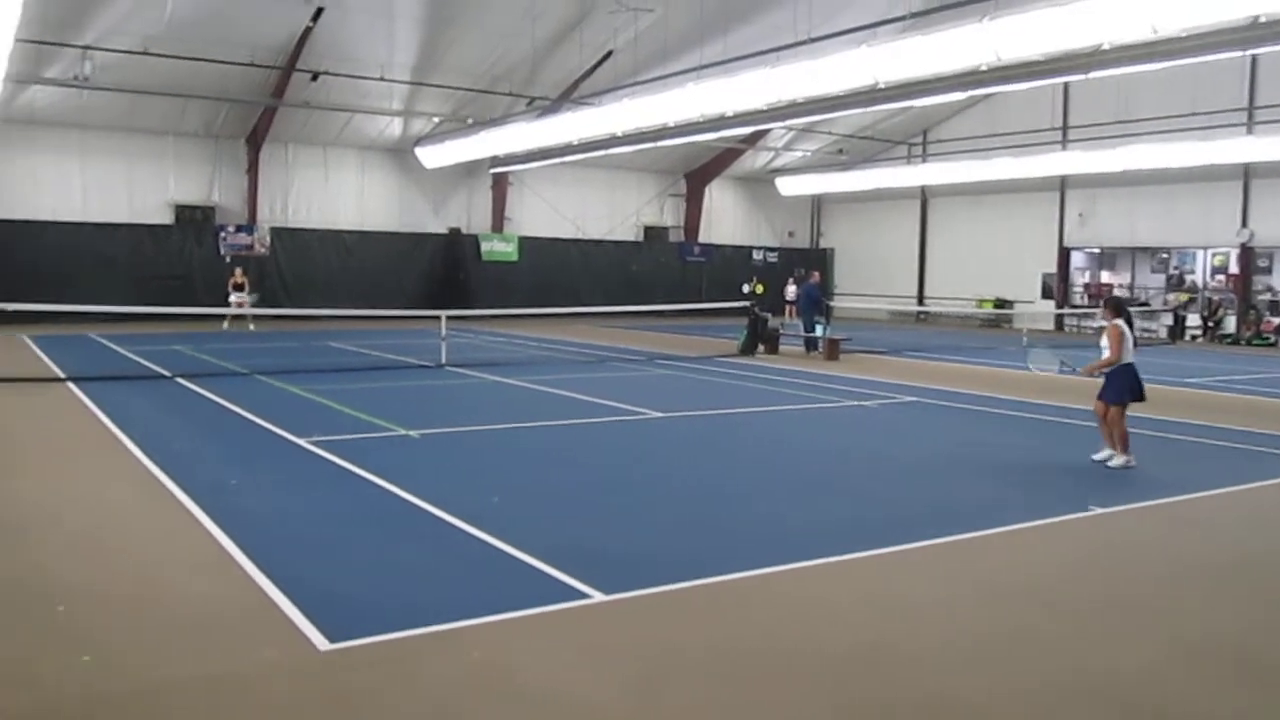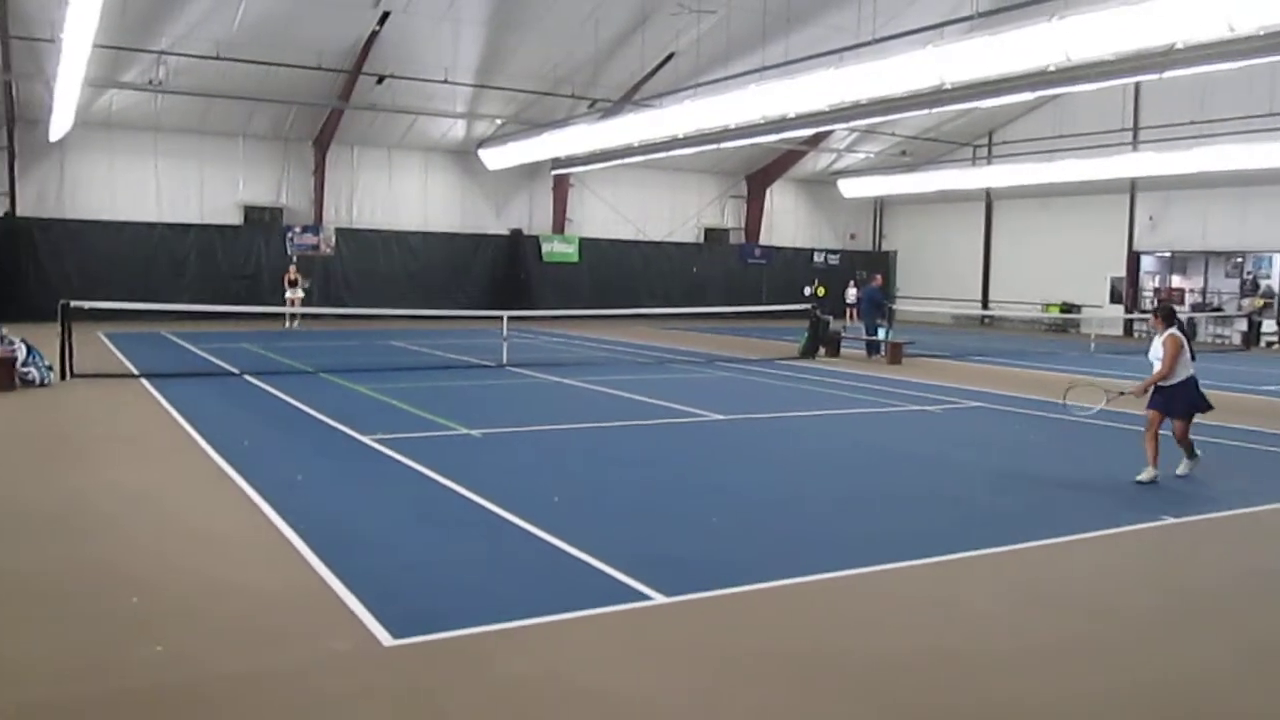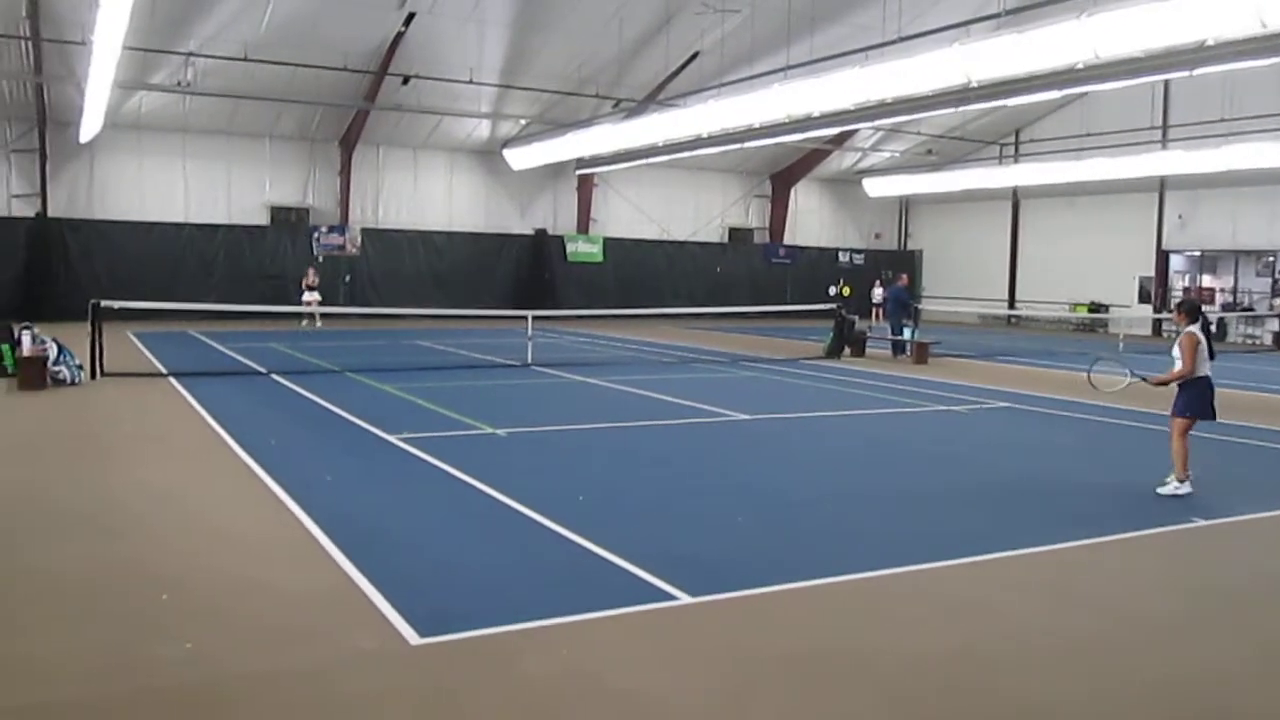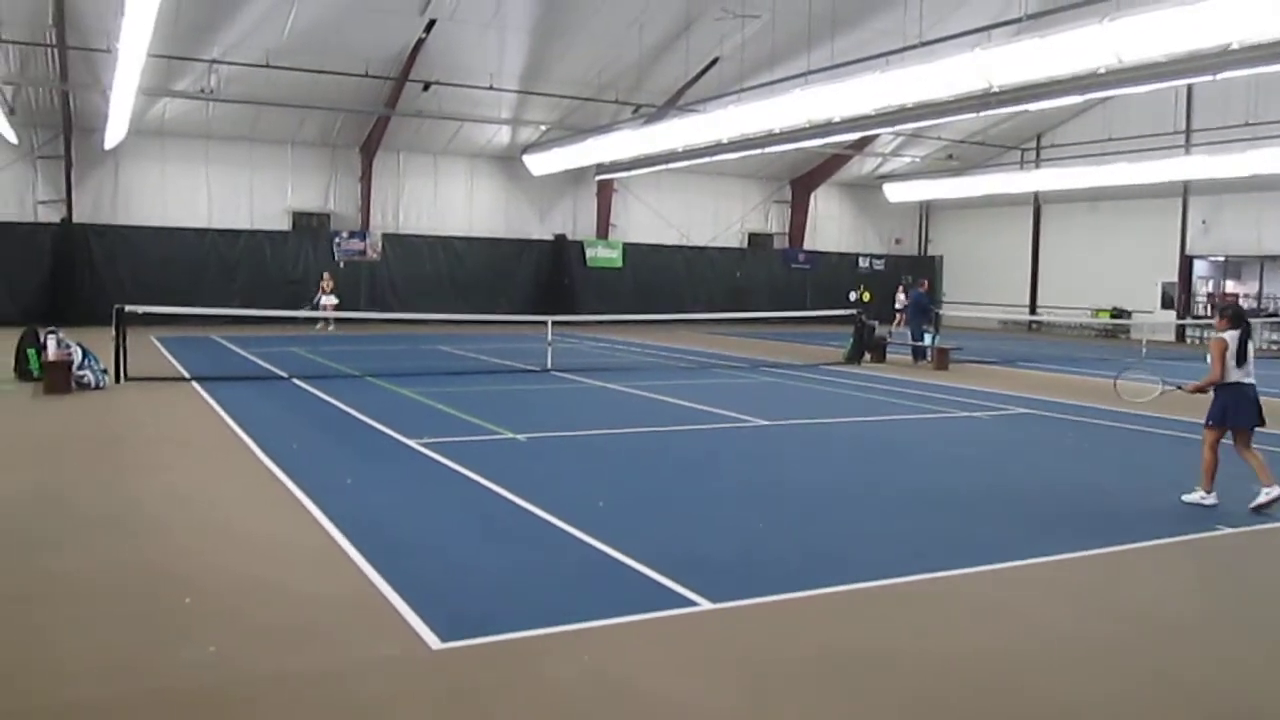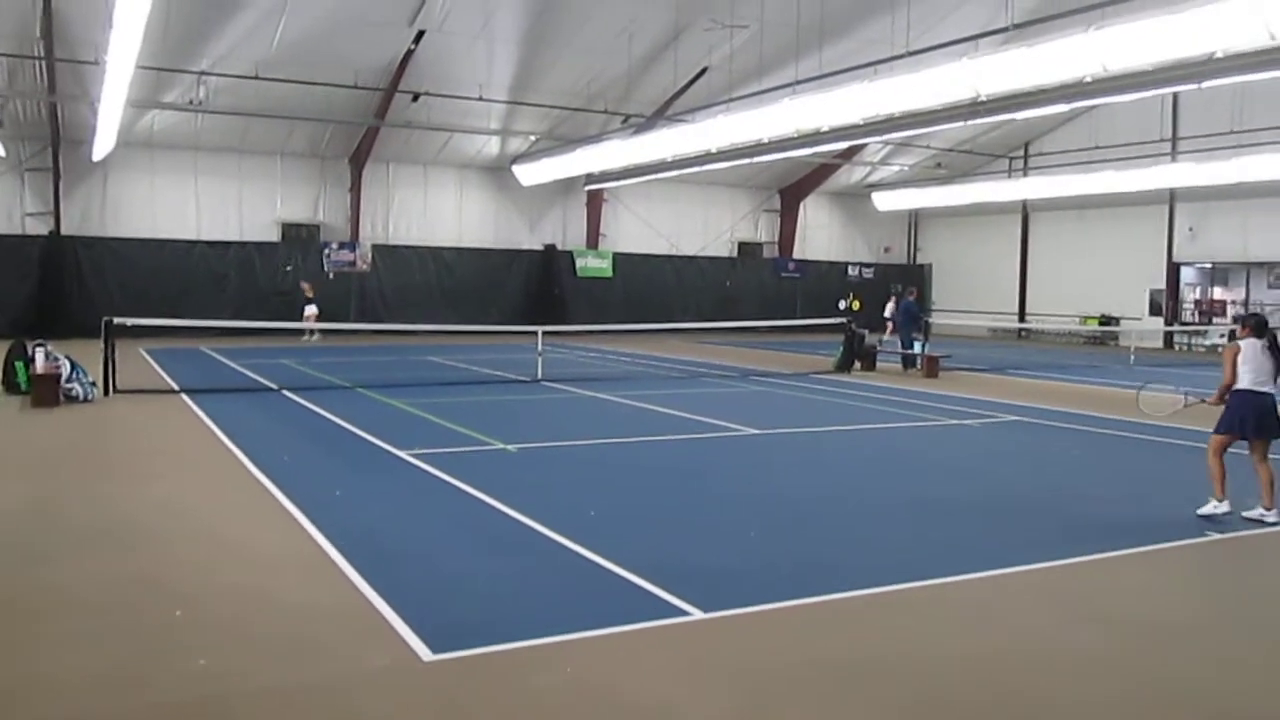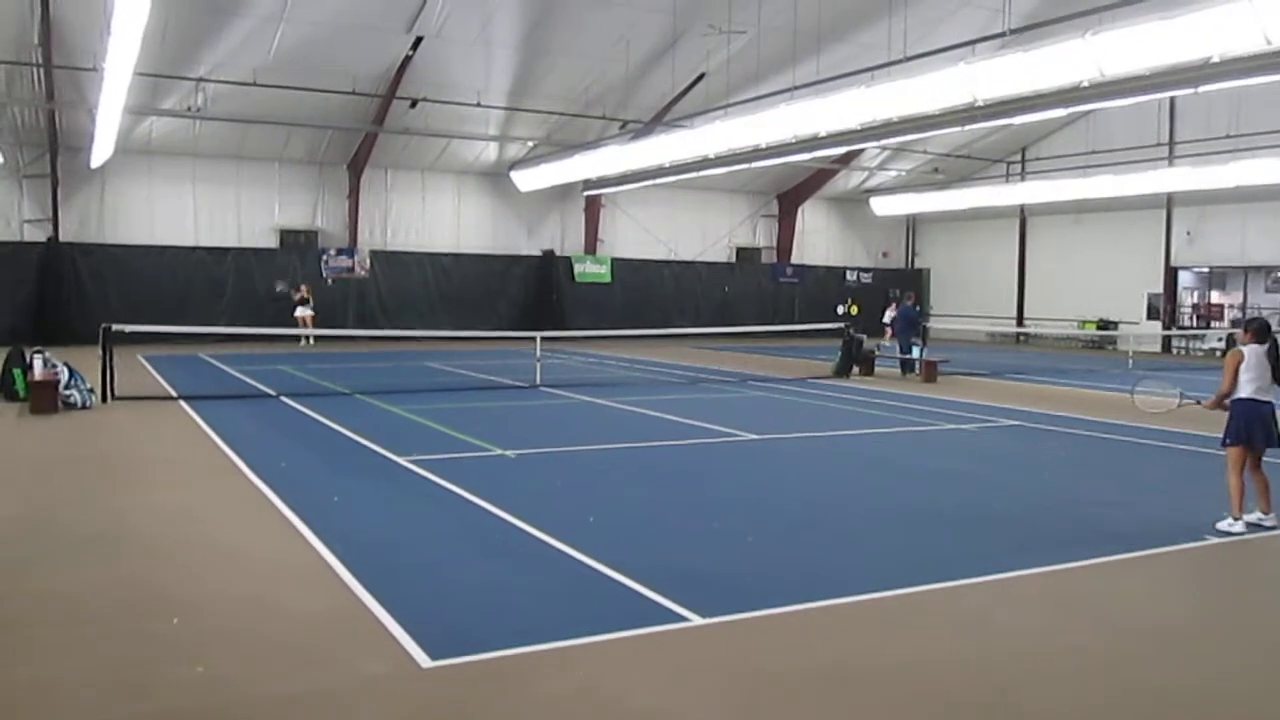
dt=0.4s
person 1, frame 1
left shoulder: (1113, 327)
right shoulder: (1122, 326)
left elbow: (1115, 358)
left wrist: (1092, 367)
right wrist: (1101, 368)
left hip: (1122, 375)
right hip: (1117, 375)
left knee: (1115, 418)
right knee: (1099, 411)
left ankle: (1126, 456)
right ankle: (1111, 448)
person 1, frame 2
left shoulder: (1172, 338)
right shoulder: (1158, 338)
left elbow: (1166, 371)
left wrist: (1144, 385)
right wrist: (1148, 385)
left hip: (1183, 388)
right hip: (1163, 389)
left knee: (1179, 434)
right knee: (1150, 425)
left ankle: (1191, 456)
right ankle: (1151, 470)
person 1, frame 3
left shoulder: (1189, 336)
right shoulder: (1188, 334)
left elbow: (1188, 370)
left wrist: (1162, 379)
right wrist: (1165, 378)
left hip: (1196, 388)
right hip: (1189, 387)
left knee: (1177, 433)
right knee: (1177, 432)
left ankle: (1181, 482)
right ankle: (1181, 473)
person 1, frame 4
left shoulder: (1219, 341)
right shoulder: (1246, 340)
left elbow: (1217, 376)
left wrist: (1196, 386)
right wrist: (1207, 386)
left hip: (1229, 395)
right hip: (1248, 393)
left knee: (1209, 444)
right knee: (1244, 446)
left ankle: (1206, 493)
person 1, frame 5
left shoulder: (1234, 347)
left elbow: (1228, 380)
left wrist: (1219, 397)
left hip: (1243, 402)
left knee: (1215, 451)
right knee: (1260, 459)
left ankle: (1219, 501)
person 1, frame 6
left shoulder: (1237, 354)
left elbow: (1226, 388)
left wrist: (1215, 402)
right wrist: (1228, 403)
left hip: (1244, 411)
left knee: (1235, 469)
right knee: (1254, 466)
left ankle: (1236, 519)
